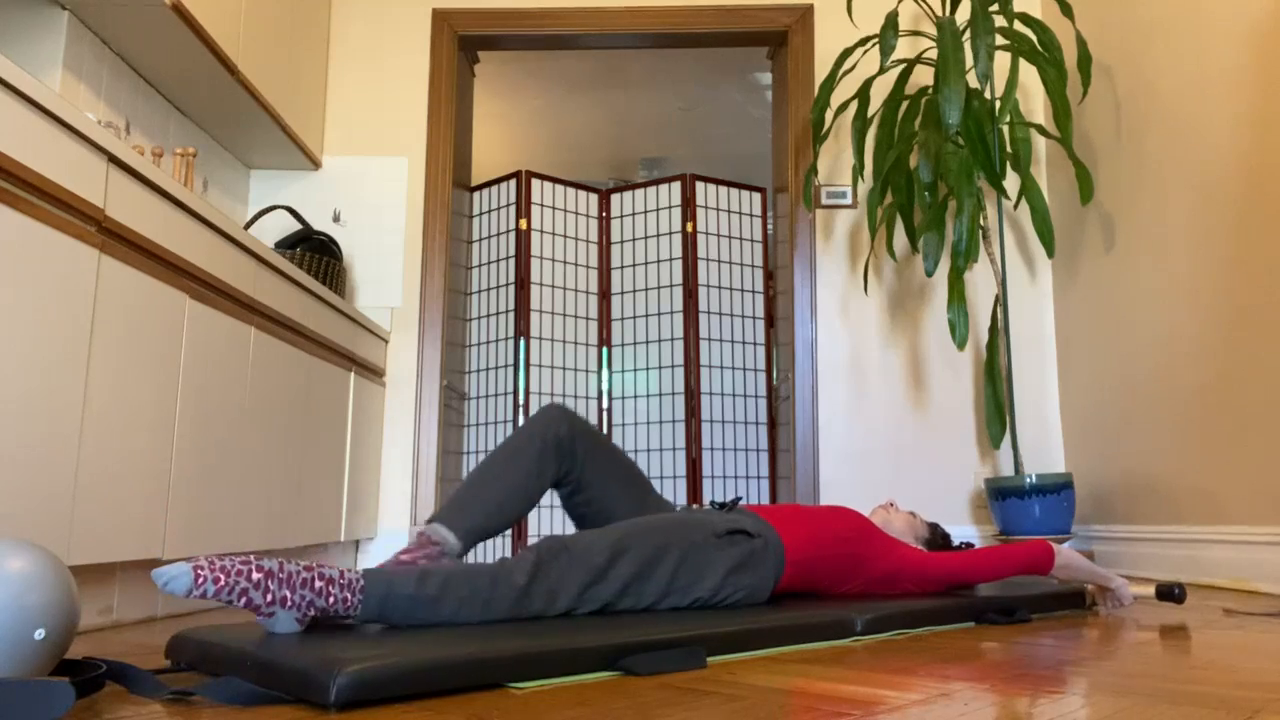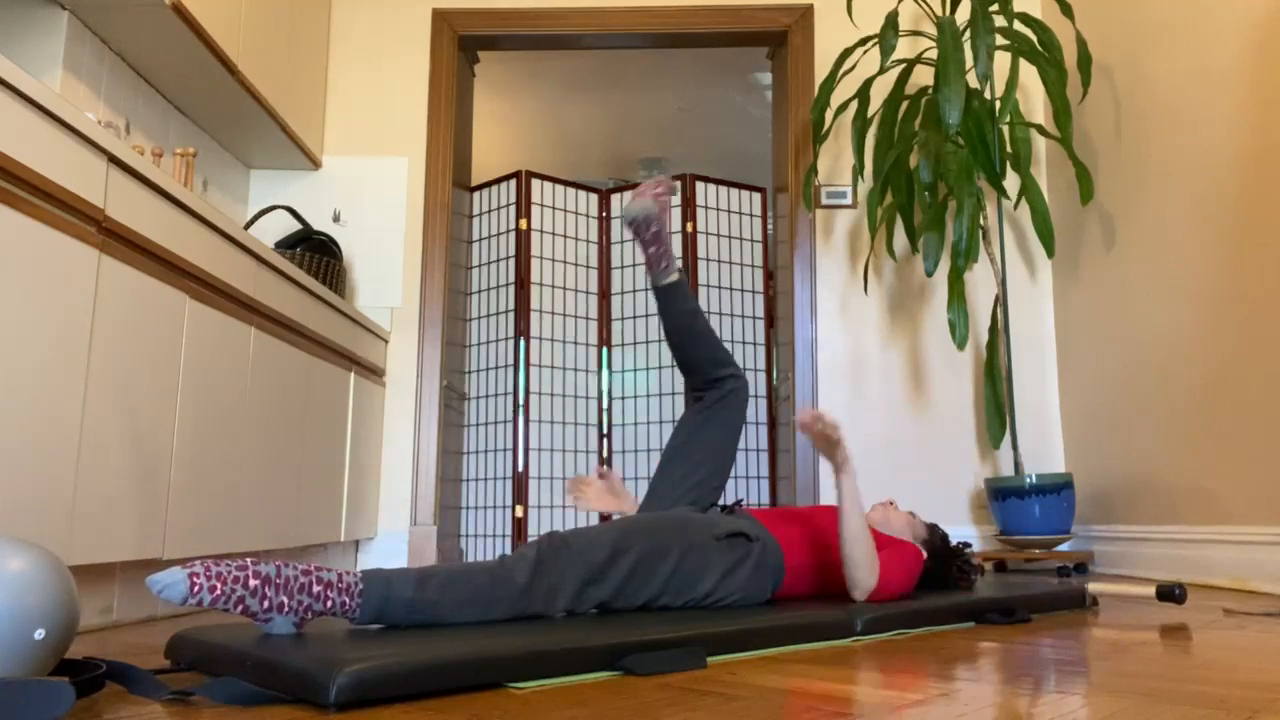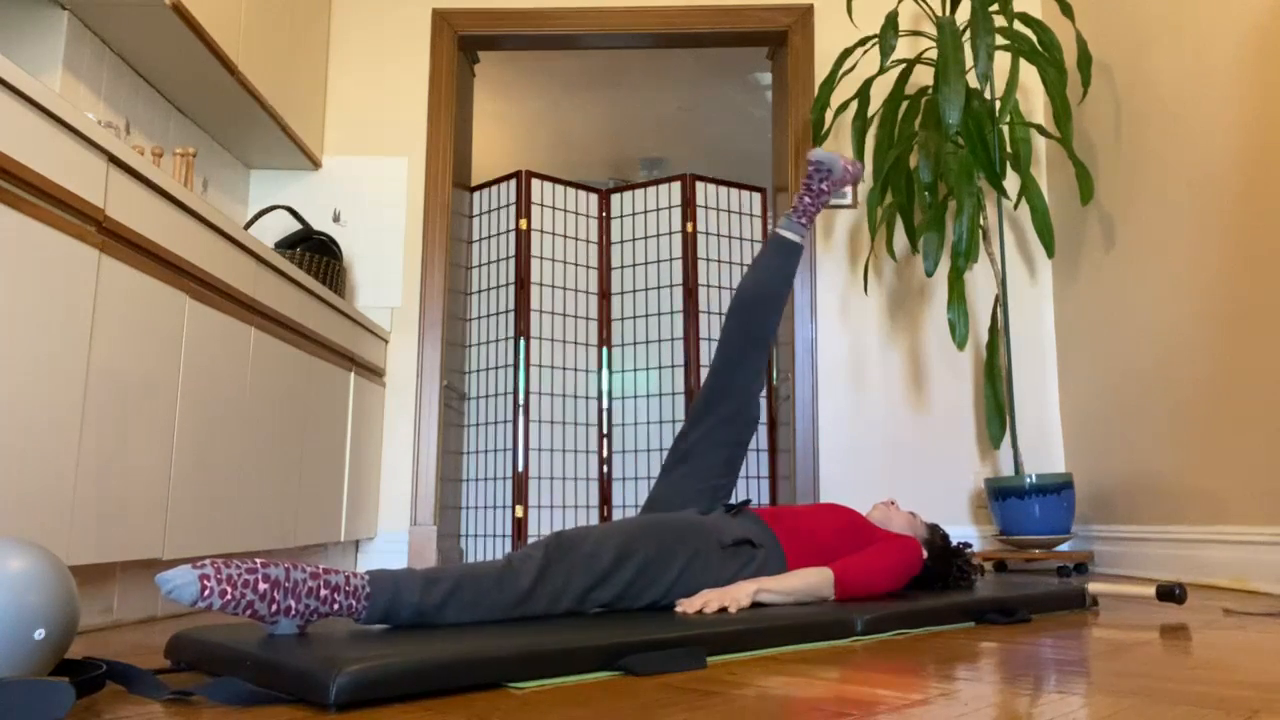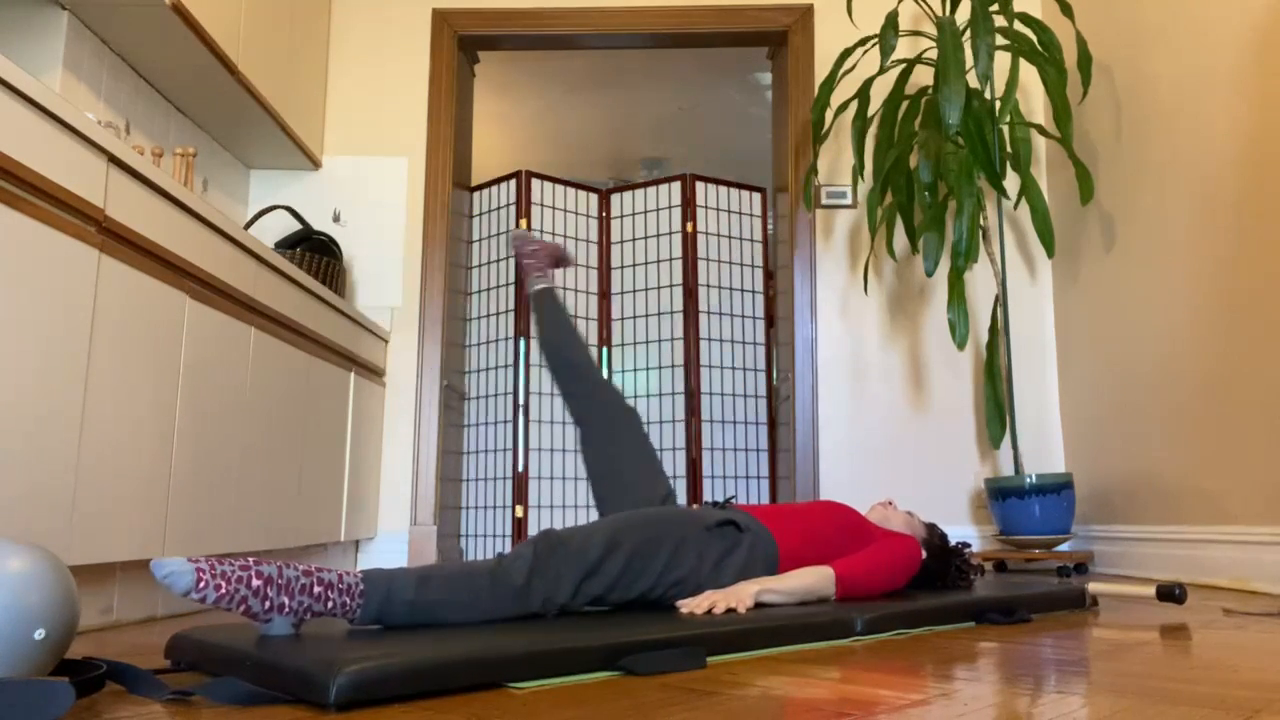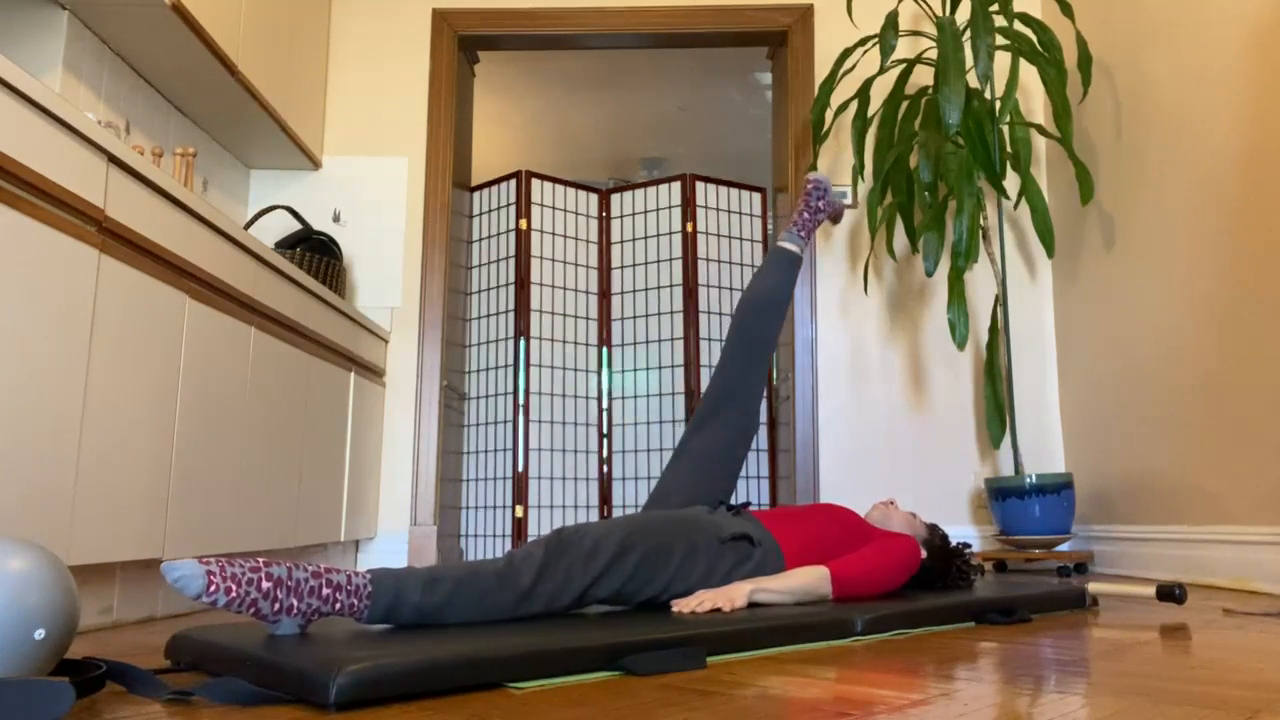
dt=1s
person 1, frame 1
left shoulder: (904, 564)
right shoulder: (859, 537)
left elbow: (997, 561)
left wrist: (1084, 567)
left hip: (731, 559)
right hip: (694, 532)
left knee: (524, 585)
right knee: (553, 429)
left ankle: (317, 591)
right ankle: (420, 555)
person 1, frame 2
left shoulder: (894, 563)
right shoulder: (854, 529)
left elbow: (861, 583)
left wrist: (844, 465)
right wrist: (622, 504)
left hip: (733, 559)
right hip: (698, 533)
left knee: (537, 579)
right knee: (722, 386)
left ankle: (317, 592)
right ankle: (656, 249)
person 1, frame 3
left shoulder: (896, 557)
right shoulder: (859, 534)
left elbow: (839, 580)
left wrist: (756, 588)
left hip: (731, 555)
right hip: (702, 527)
left knee: (541, 578)
right knee: (736, 375)
left ankle: (324, 594)
person 1, frame 4
left shoulder: (897, 555)
right shoulder: (854, 529)
left elbow: (843, 579)
left wrist: (757, 588)
left hip: (723, 552)
right hip: (696, 531)
left knee: (544, 572)
right knee: (601, 404)
left ankle: (307, 593)
person 1, frame 5
left shoulder: (895, 554)
right shoulder: (853, 530)
left elbow: (838, 579)
left wrist: (752, 588)
left hip: (729, 553)
right hip: (697, 526)
left knee: (556, 569)
left ankle: (319, 594)
